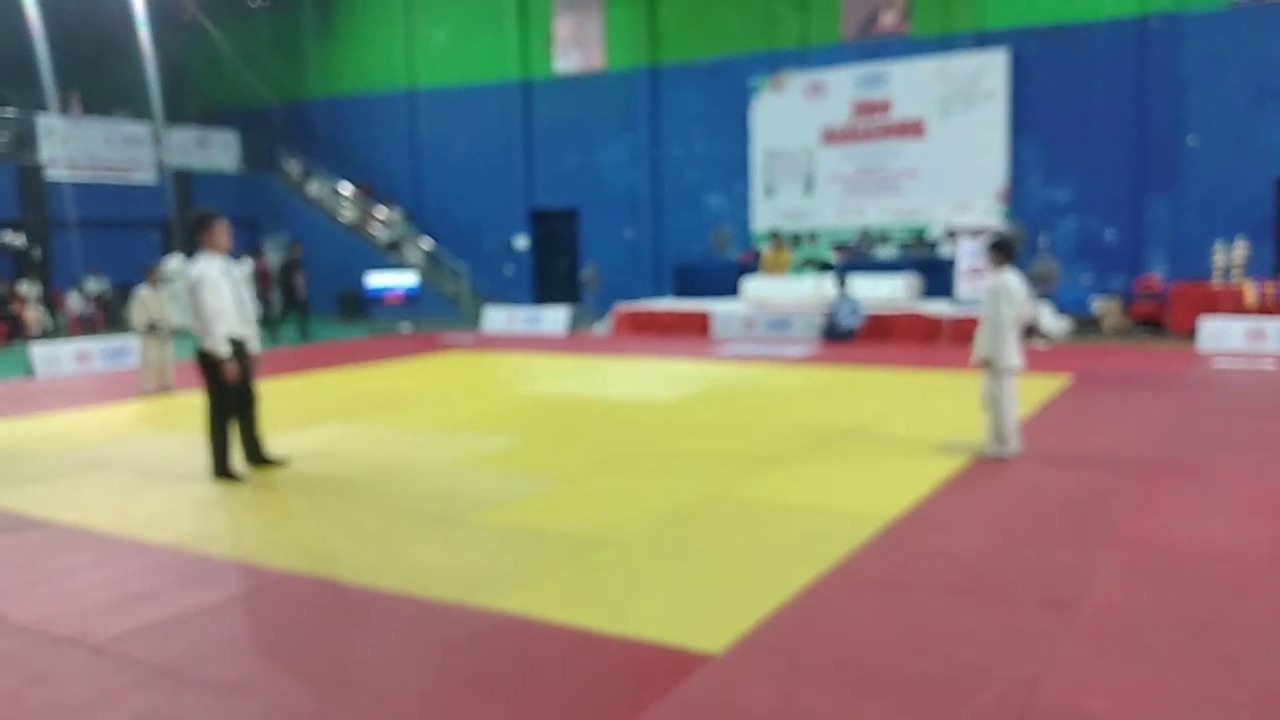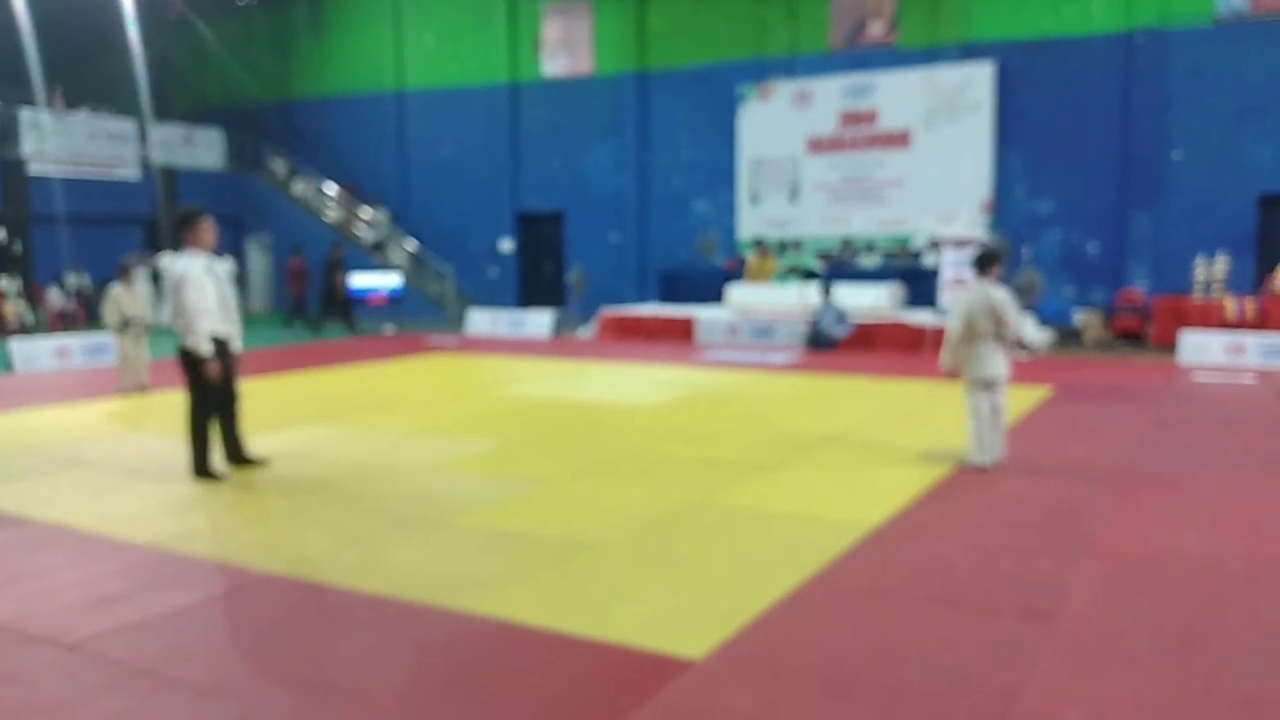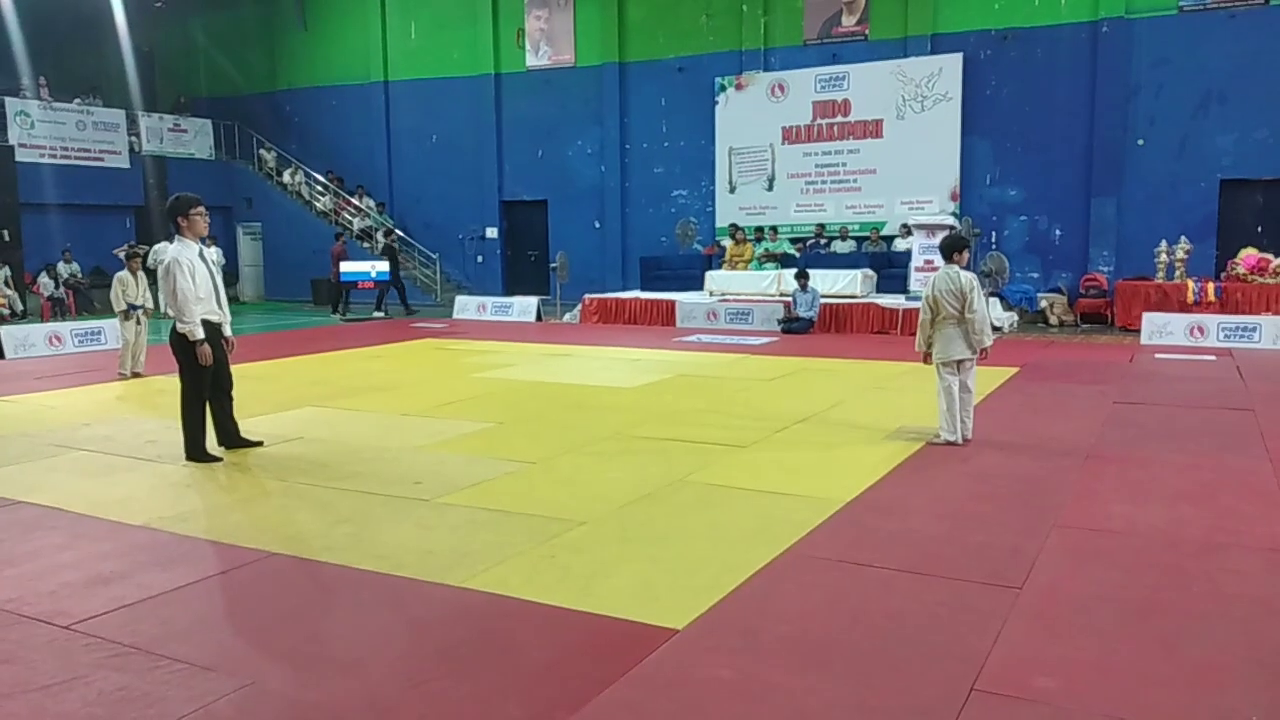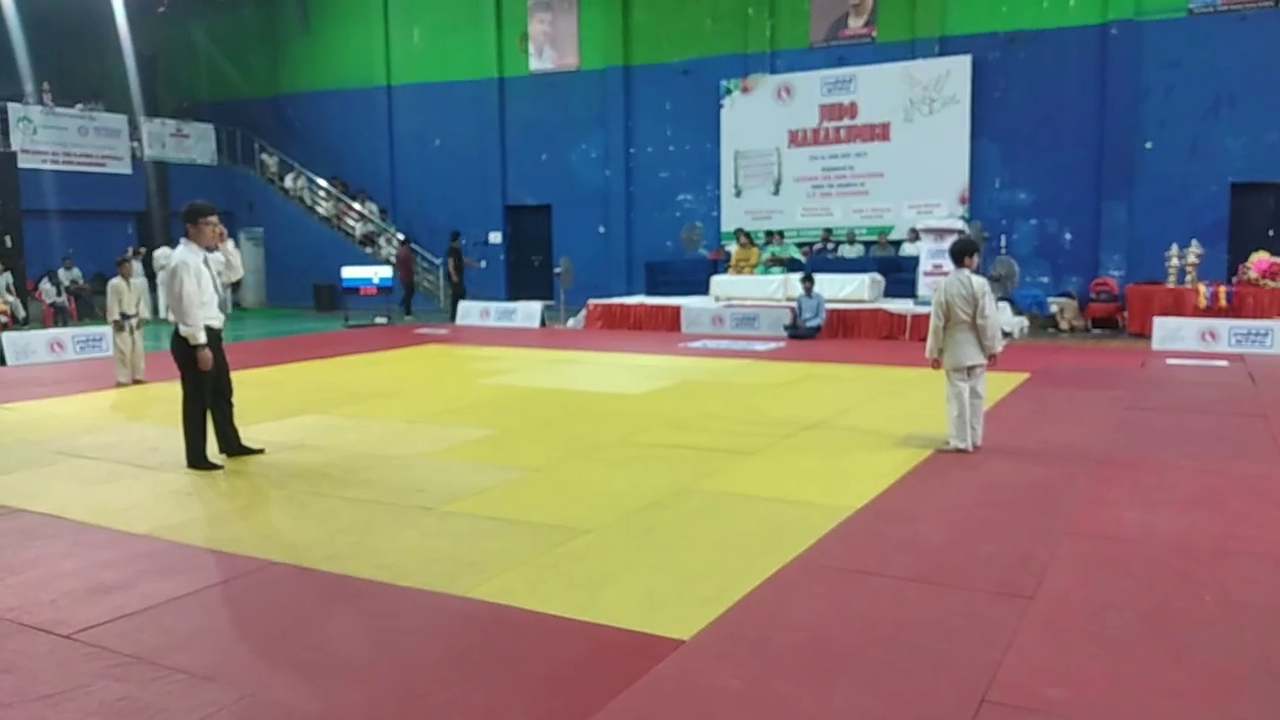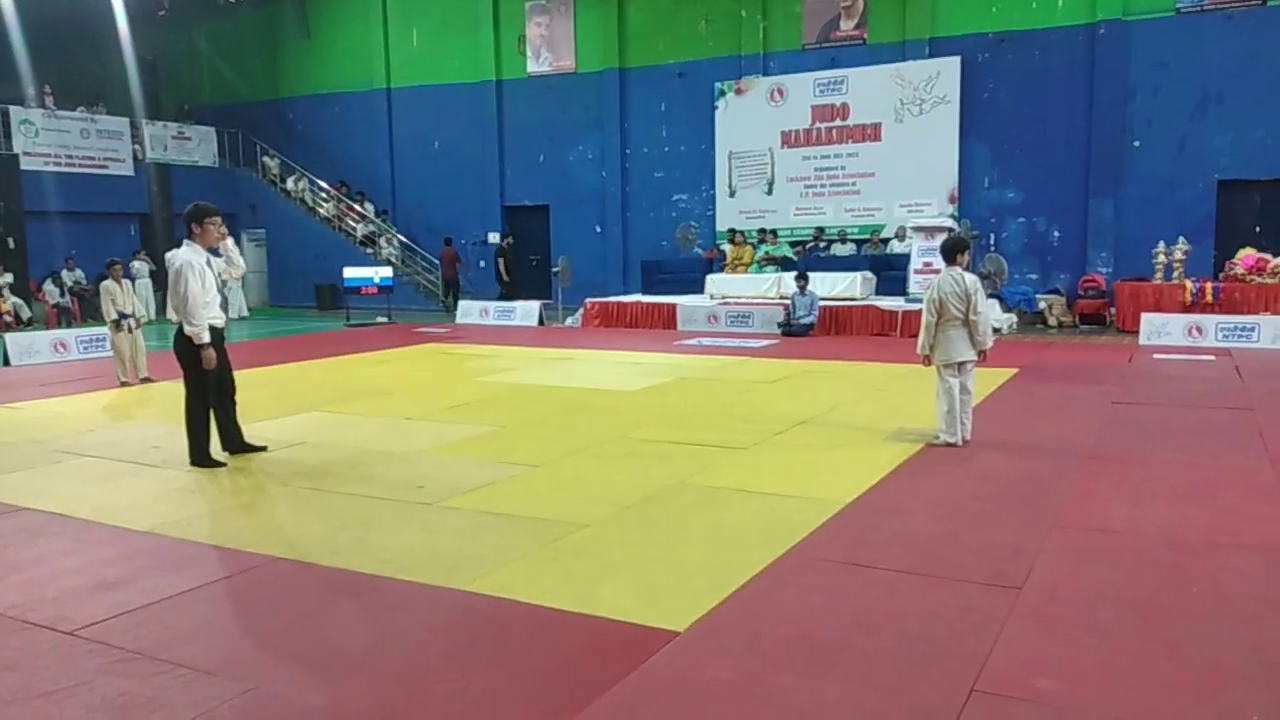
dt=1s
person 1, frame 1
left shoulder: (227, 265)
right shoulder: (203, 271)
right elbow: (211, 316)
left wrist: (251, 347)
right wrist: (225, 357)
left hip: (237, 346)
right hip: (219, 350)
left knee: (246, 403)
right knee: (222, 409)
left ankle: (255, 454)
right ankle: (222, 467)
person 1, frame 2
left shoulder: (214, 266)
right shoulder: (187, 270)
right elbow: (193, 315)
left wrist: (234, 346)
right wrist: (206, 356)
left hip: (221, 345)
right hip: (202, 349)
left knee: (227, 402)
right knee: (204, 408)
left ankle: (236, 454)
right ankle: (201, 466)
person 1, frame 3
left shoulder: (201, 252)
right shoulder: (178, 257)
right elbow: (185, 302)
left wrist: (226, 330)
right wrist: (199, 340)
left hip: (212, 329)
right hip: (193, 334)
left knee: (222, 387)
right knee: (196, 393)
left ankle: (230, 437)
right ankle: (195, 449)
person 1, frame 4
left shoulder: (202, 257)
right shoulder: (184, 260)
right elbow: (188, 306)
right wrist: (200, 345)
left hip: (210, 335)
right hip: (194, 339)
left knee: (222, 392)
right knee: (197, 399)
left ankle: (231, 445)
right ankle: (196, 457)
person 1, frame 5
left shoulder: (204, 258)
right shoulder: (187, 260)
left elbow: (236, 269)
right elbow: (192, 307)
left wrist: (225, 242)
right wrist: (204, 345)
left hip: (212, 334)
right hip: (196, 338)
left knee: (225, 391)
right knee: (200, 397)
left ankle: (234, 442)
right ankle: (199, 455)
person 2, frame 1
left shoulder: (999, 283)
right shoulder: (1017, 279)
left elbow: (994, 322)
right elbow: (1024, 314)
left wrist: (983, 352)
left hip: (996, 350)
right hip: (1009, 348)
left knee: (998, 397)
right knee: (1005, 395)
left ankle: (1002, 445)
right ankle: (1010, 441)
person 2, frame 2
left shoulder: (968, 296)
right shoulder: (1002, 294)
left elbow: (954, 330)
right elbow: (1012, 328)
left wrist: (949, 361)
right wrist: (1005, 349)
left hip: (974, 359)
right hip: (997, 359)
left knee: (978, 409)
right knee: (996, 407)
left ankle: (981, 456)
right ankle: (995, 452)
person 2, frame 3
left shoulder: (933, 281)
right shoulder: (969, 279)
left elbow: (925, 317)
right elbow: (976, 314)
left wrist: (924, 346)
right wrist: (983, 342)
left hip: (943, 341)
right hip: (965, 340)
left knee: (948, 387)
right knee: (965, 387)
left ankle: (951, 434)
right ankle: (964, 431)
person 2, frame 4
left shoulder: (944, 286)
right shoulder: (979, 284)
left elbow: (937, 322)
right elbow: (987, 319)
left wrist: (934, 352)
right wrist: (992, 348)
left hip: (954, 347)
right hip: (976, 346)
left knee: (958, 393)
right knee: (975, 393)
left ankle: (961, 441)
right ankle: (974, 438)
person 2, frame 5
left shoulder: (937, 283)
right shoulder: (971, 281)
left elbow: (929, 319)
right elbow: (978, 315)
left wrist: (925, 348)
right wrist: (982, 343)
left hip: (945, 343)
right hip: (966, 342)
left knee: (948, 389)
right knee: (965, 389)
left ankle: (951, 435)
right ankle: (963, 432)
